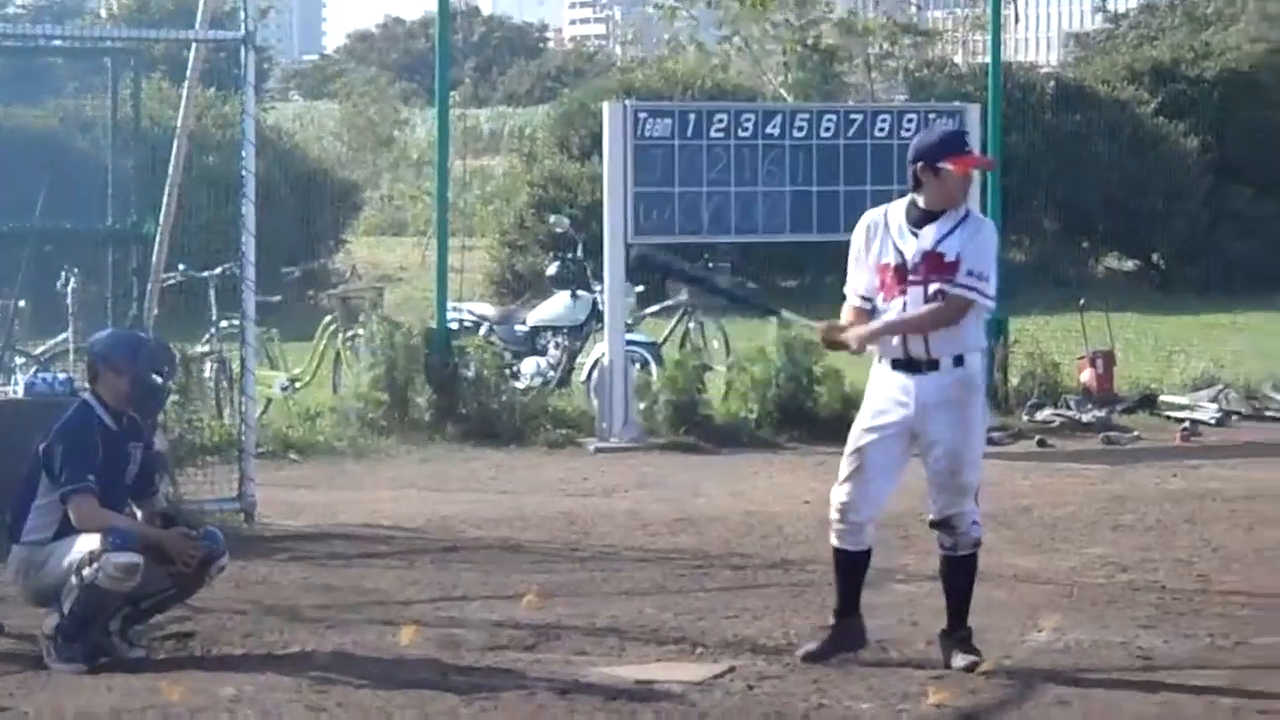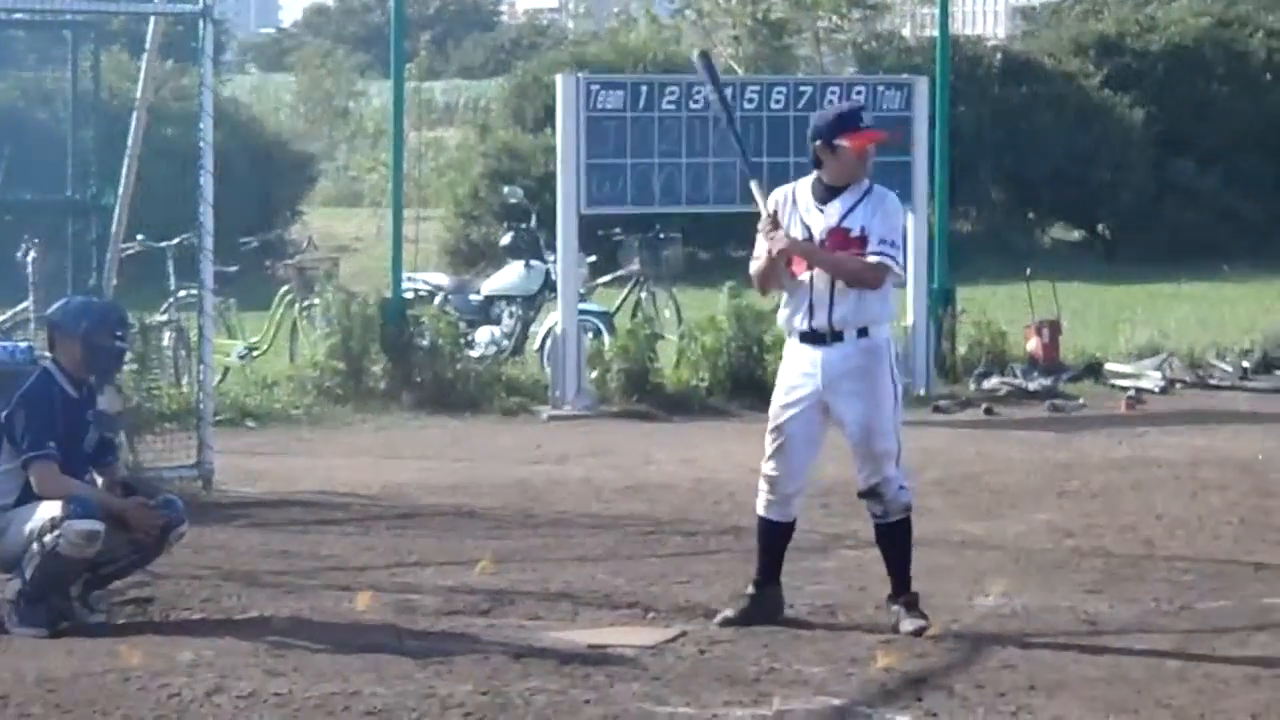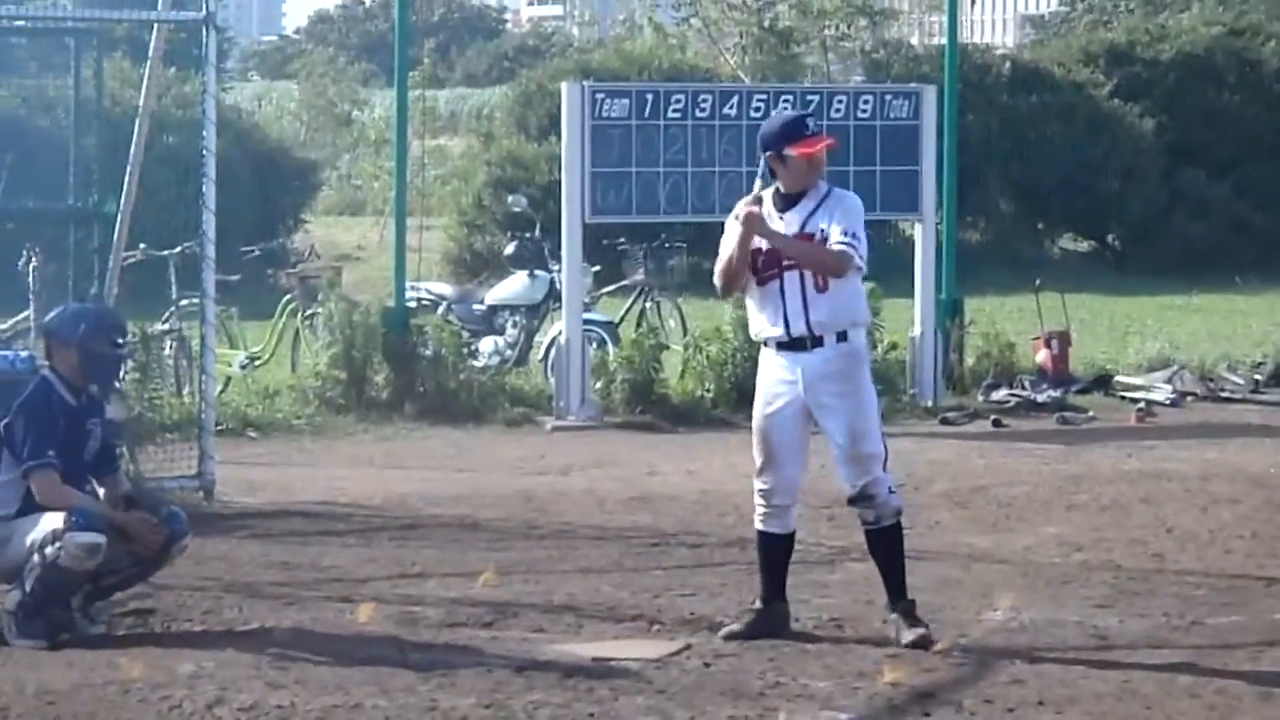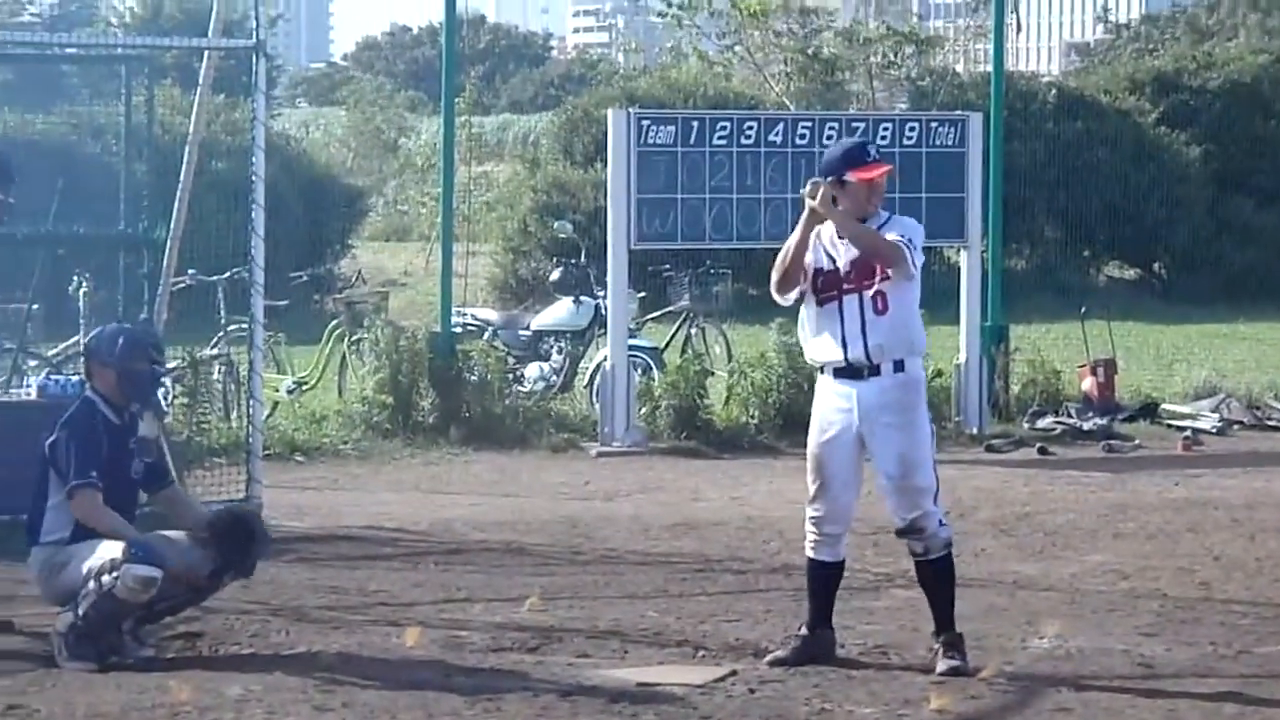
dt=0.3s
person 1, frame 1
left shoulder: (976, 231)
right shoulder: (875, 226)
left elbow: (954, 309)
right elbow: (862, 303)
left wrist: (877, 329)
right wrist: (849, 327)
left hip: (952, 383)
right hip: (890, 381)
left knee: (957, 512)
right knee: (852, 503)
left ankle: (957, 633)
right ankle: (846, 623)
person 1, frame 2
left shoulder: (881, 204)
right shoulder: (785, 201)
left elbow: (874, 275)
right elbow: (763, 284)
left wrist: (809, 251)
right wrist: (772, 255)
left hip: (862, 353)
right hip: (803, 354)
left knee: (884, 479)
right knee: (779, 478)
left ankle: (902, 597)
right ankle: (766, 591)
person 1, frame 3
left shoulder: (842, 205)
right shoulder: (747, 214)
left elbow: (837, 262)
right elbow: (726, 286)
left wrist: (772, 232)
right wrist: (746, 234)
left hip: (839, 357)
right hip: (778, 363)
left knee: (870, 483)
right knee: (773, 490)
left ankle: (901, 607)
right ankle: (772, 607)
person 1, frame 4
left shoulder: (901, 230)
right shoulder: (809, 240)
left elbow: (889, 258)
right elbow: (781, 288)
left wrist: (834, 218)
right wrist: (808, 224)
left hip: (895, 386)
right hip: (835, 390)
left knee: (920, 513)
right knee: (825, 517)
left ankle: (947, 637)
right ankle: (818, 633)
person 2, frame 1
left shoulder: (133, 428)
right shoulder: (78, 427)
left elbow: (151, 504)
right elbow: (85, 515)
left wrist: (174, 533)
right wrist: (160, 538)
left hip: (99, 549)
right hip: (41, 559)
left knee: (208, 549)
right knee: (122, 550)
left ankle: (109, 625)
right ankle: (62, 633)
person 2, frame 2
left shoulder: (91, 394)
right shoulder: (39, 394)
left elbow: (110, 471)
right elbow: (46, 482)
left wrist: (131, 498)
right wrist: (121, 508)
left hip: (66, 516)
left knee: (167, 516)
right knee: (83, 518)
left ankle: (71, 591)
person 2, frame 3
left shoulder: (93, 404)
right shoulder: (39, 402)
left elbow: (111, 479)
right elbow: (47, 491)
left wrist: (130, 505)
right wrist: (123, 520)
left hip: (66, 526)
left knee: (170, 527)
right knee: (85, 531)
left ankle: (70, 602)
person 2, frame 4
left shoulder: (138, 423)
right shoulder: (82, 423)
left elbow: (168, 495)
right elbow: (87, 508)
left wrist: (211, 527)
right wrist: (163, 553)
left hip: (111, 548)
right hip: (59, 559)
left knee: (220, 556)
right knee: (142, 565)
left ankle: (120, 625)
right ankle: (75, 631)
